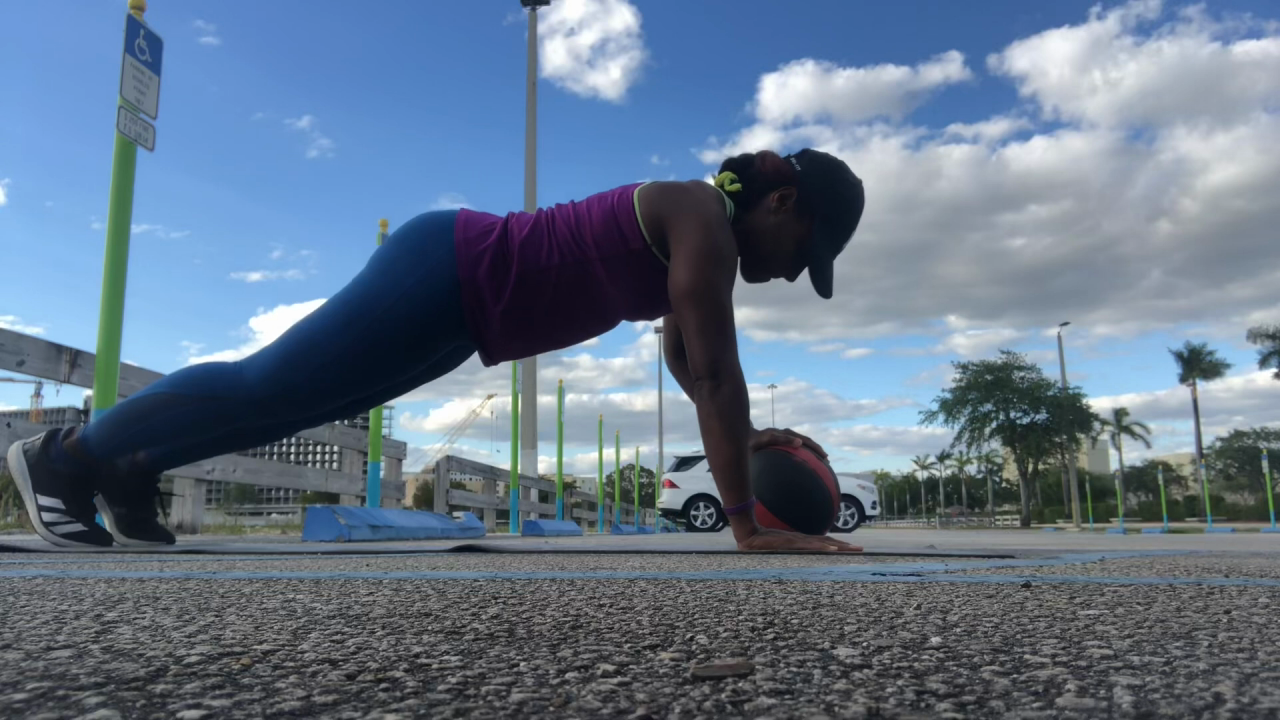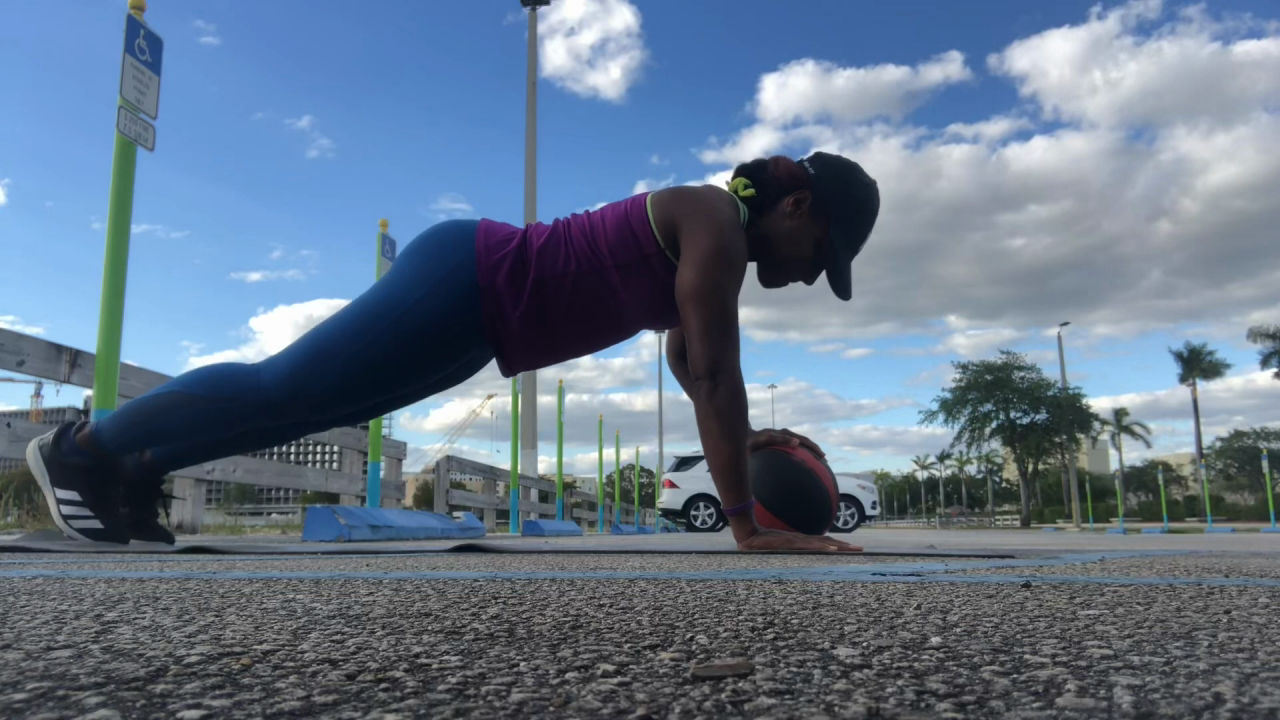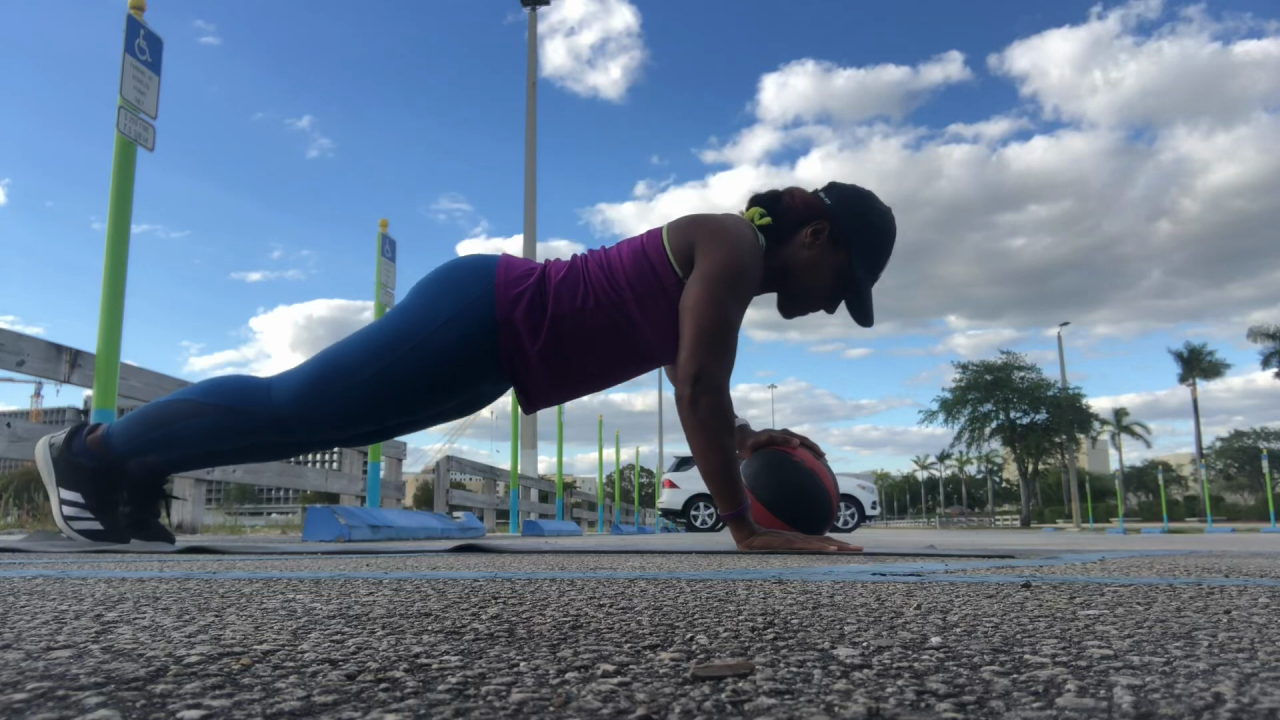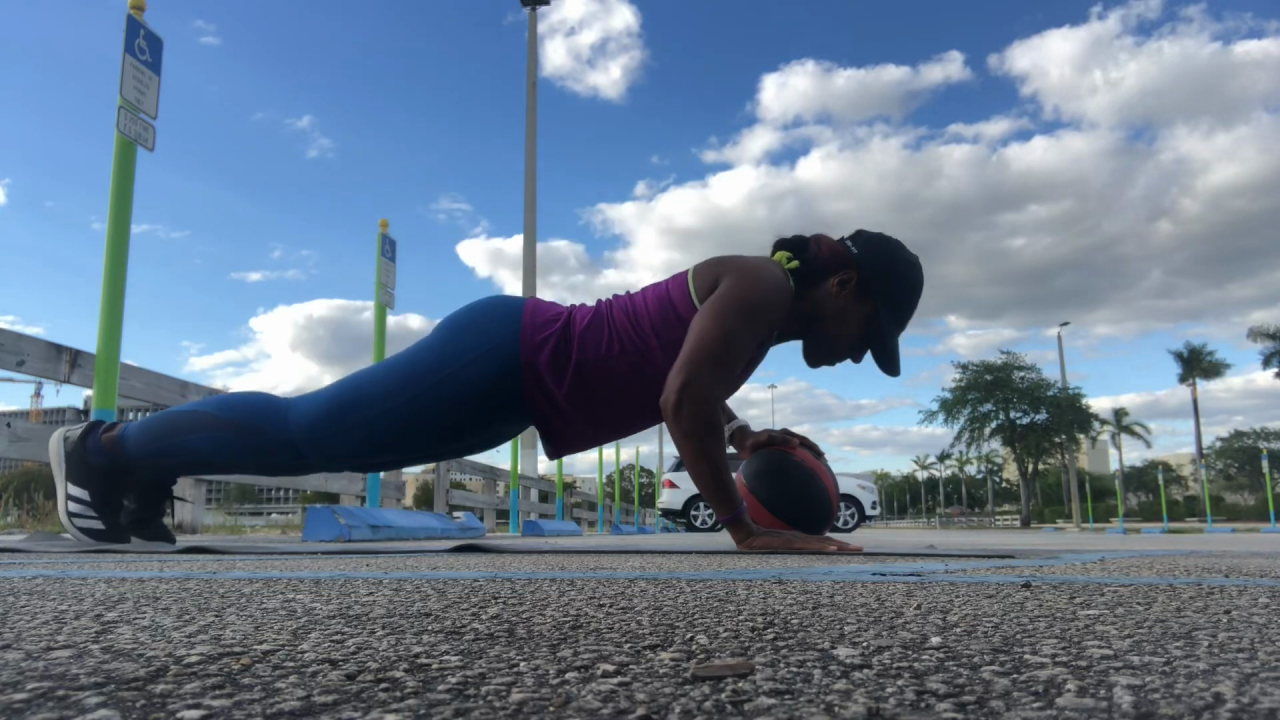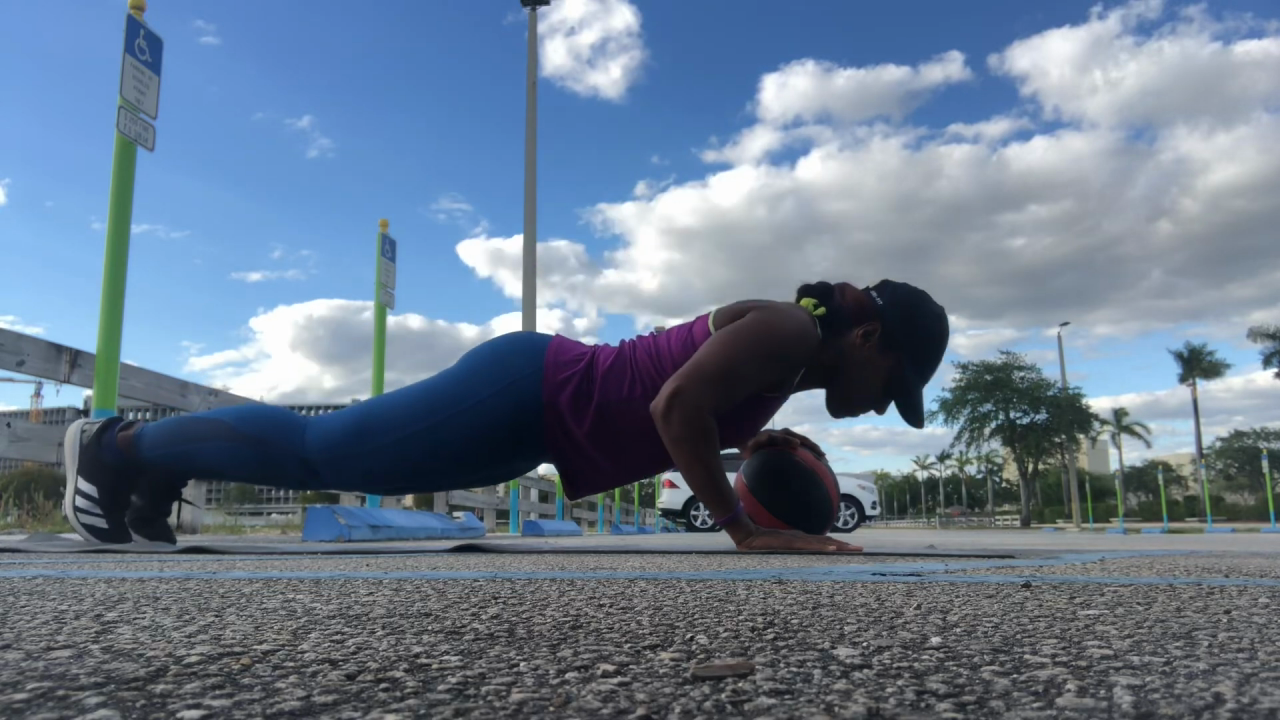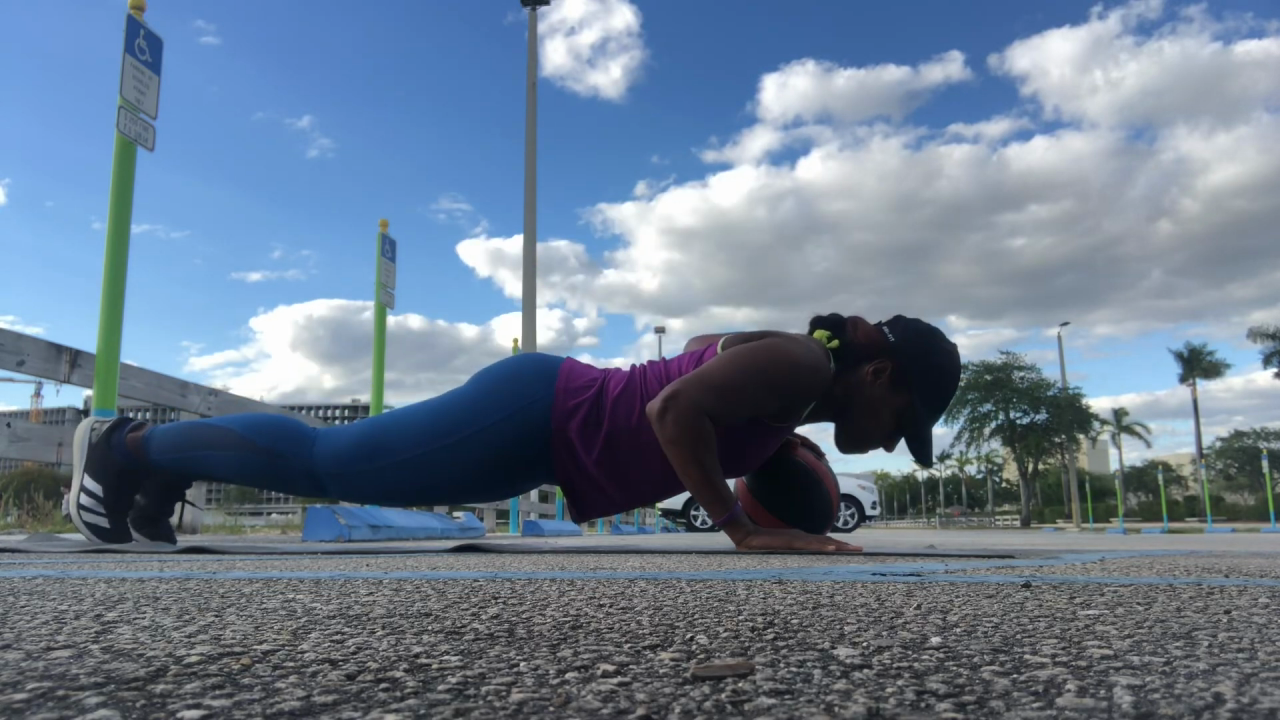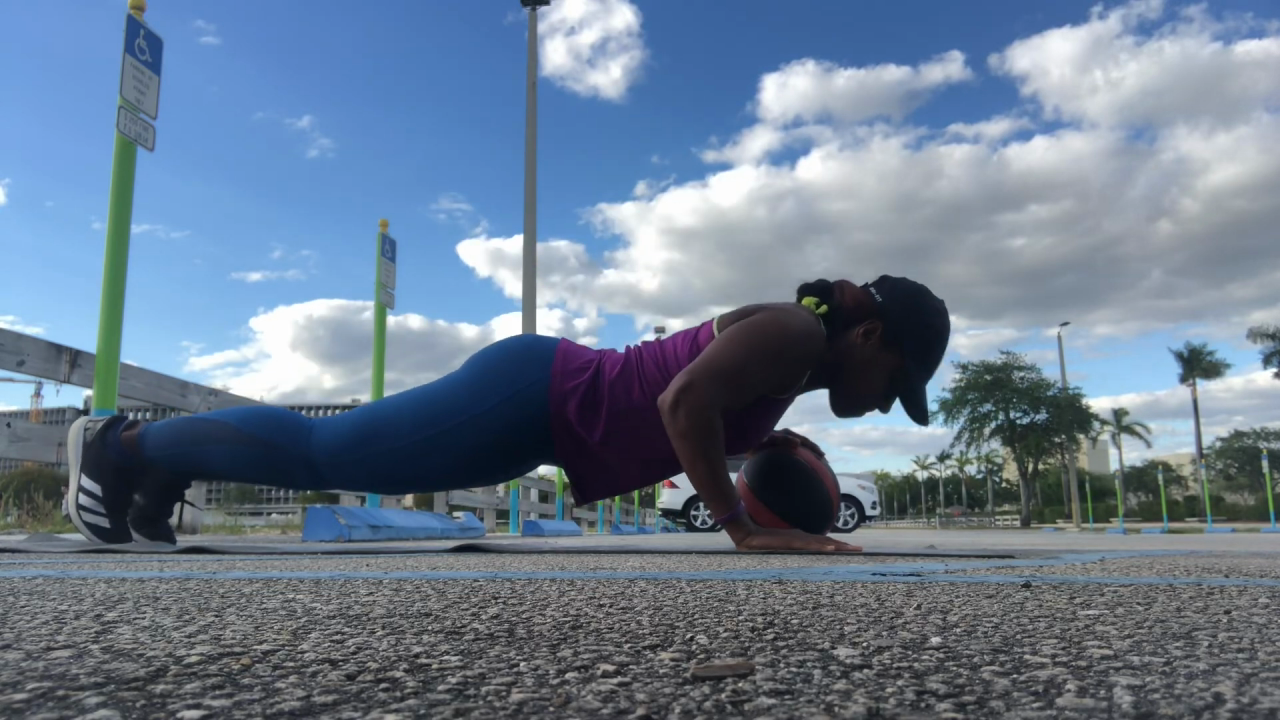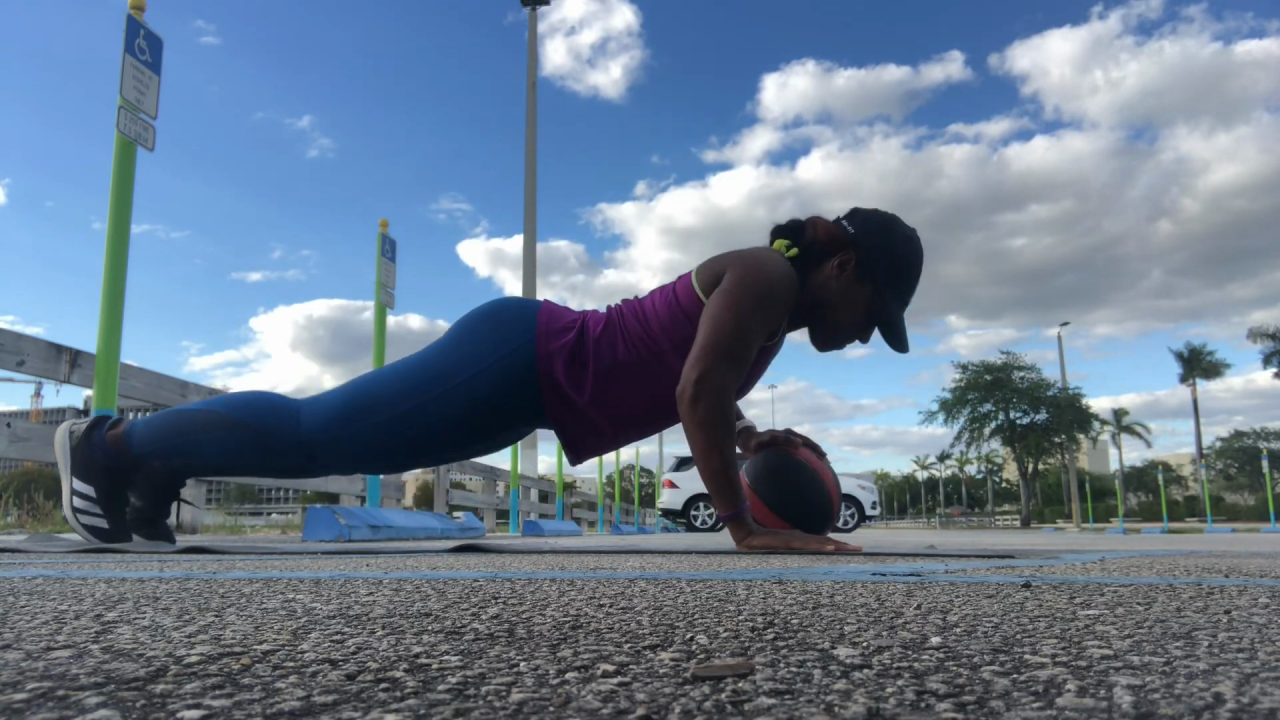
dt=0.2s
person 1, frame 1
left shoulder: (703, 235)
right shoulder: (705, 219)
left elbow: (685, 360)
right elbow: (716, 372)
left wrist: (743, 437)
right wrist: (745, 521)
left hip: (459, 303)
right hip: (444, 278)
left knee: (293, 400)
right knee: (267, 389)
left ankle: (135, 474)
person 1, frame 2
left shoulder: (716, 240)
right shoulder: (718, 222)
left elbow: (687, 361)
right elbow: (715, 373)
left wrist: (743, 438)
right wrist: (746, 525)
left hip: (477, 310)
right hip: (463, 285)
left knee: (309, 405)
right knee: (281, 393)
left ankle: (140, 473)
right ankle: (80, 448)
person 1, frame 3
left shoulder: (732, 264)
right shoulder: (736, 247)
left elbow: (685, 371)
right elbow: (698, 386)
left wrist: (741, 439)
right wrist: (742, 526)
left hip: (493, 340)
right hip: (480, 320)
left knee: (313, 421)
right knee: (287, 408)
left ankle: (139, 472)
right ankle: (91, 449)
person 1, frame 4
left shoulder: (759, 305)
right shoulder: (765, 286)
left elbow: (688, 384)
right elbow: (681, 401)
left wrist: (745, 436)
right wrist: (743, 529)
left hip: (519, 373)
right hip: (505, 364)
left knee: (317, 436)
right knee: (301, 432)
left ankle: (151, 472)
right ankle: (105, 447)
person 1, frame 5
left shoulder: (780, 347)
right shoulder: (793, 333)
right elbow: (673, 408)
left wrist: (751, 435)
right wrist: (743, 529)
left hip: (540, 401)
right hip: (525, 398)
left knee: (327, 446)
right knee: (313, 448)
left ankle: (155, 470)
right ankle: (118, 446)
person 1, frame 6
left shoulder: (792, 382)
right shoulder: (803, 366)
right elbow: (672, 408)
left wrist: (757, 445)
right wrist: (740, 527)
left hip: (551, 416)
right hip: (533, 420)
left knee: (335, 457)
right knee: (321, 458)
left ankle: (161, 470)
right ankle: (127, 444)
person 1, frame 7
left shoulder: (786, 352)
right shoulder: (796, 334)
right elbow: (680, 403)
left wrist: (759, 441)
right wrist: (742, 525)
left hip: (549, 401)
right hip: (532, 402)
left knee: (331, 449)
right knee: (316, 449)
left ankle: (159, 469)
right ankle: (123, 444)
person 1, frame 8
left shoulder: (768, 303)
right shoulder: (772, 277)
left elbow: (699, 383)
right elbow: (692, 392)
left wrist: (746, 435)
right wrist: (744, 525)
left hip: (534, 374)
right hip: (516, 362)
left knee: (319, 436)
right knee: (307, 429)
left ankle: (157, 472)
right ankle: (111, 444)
